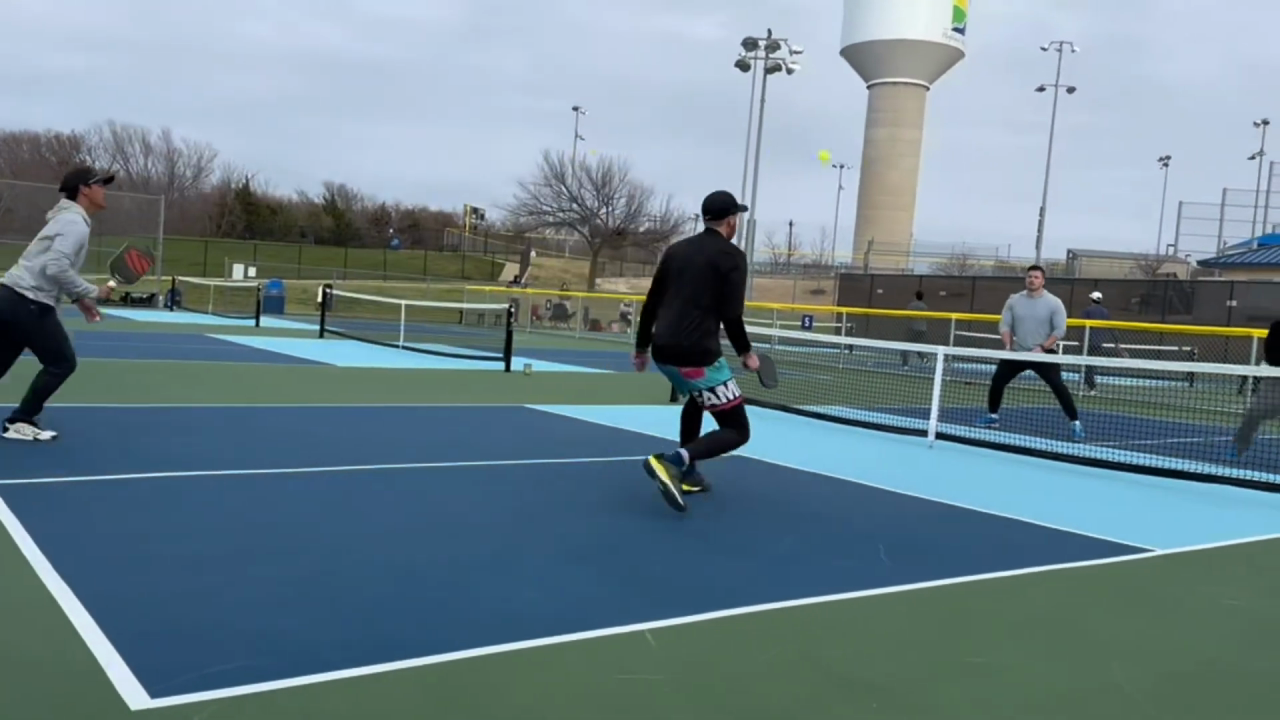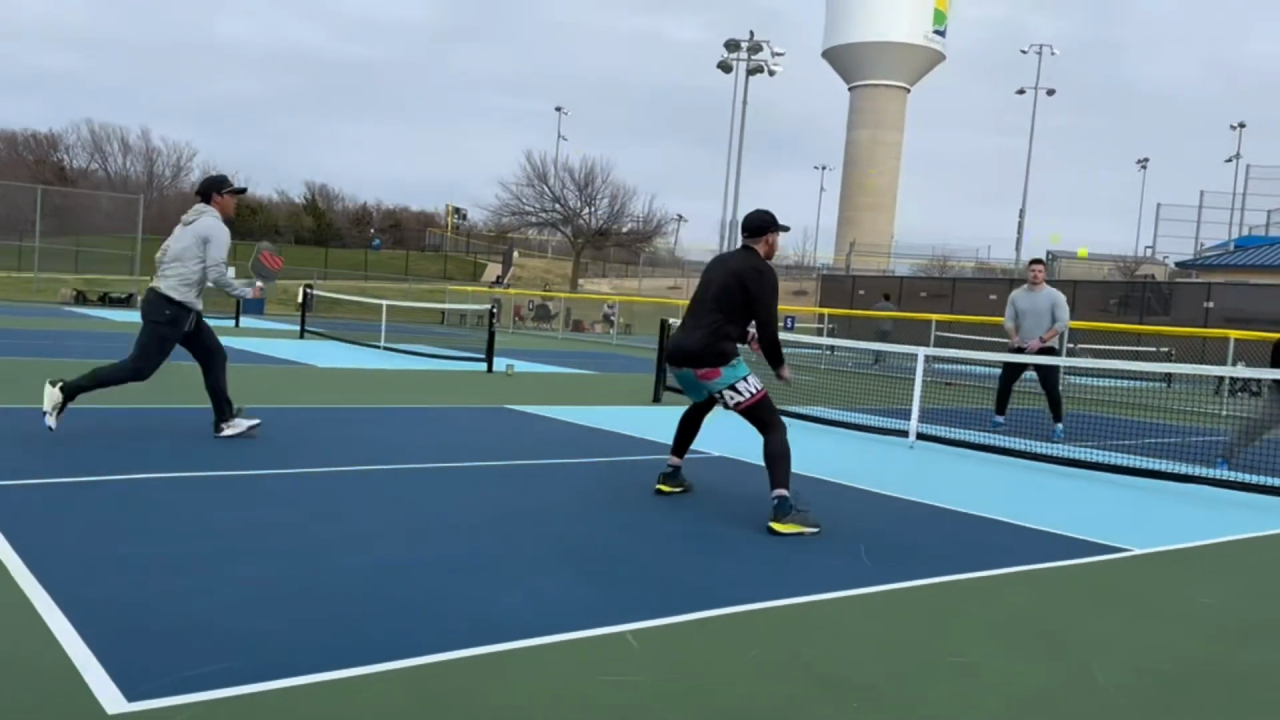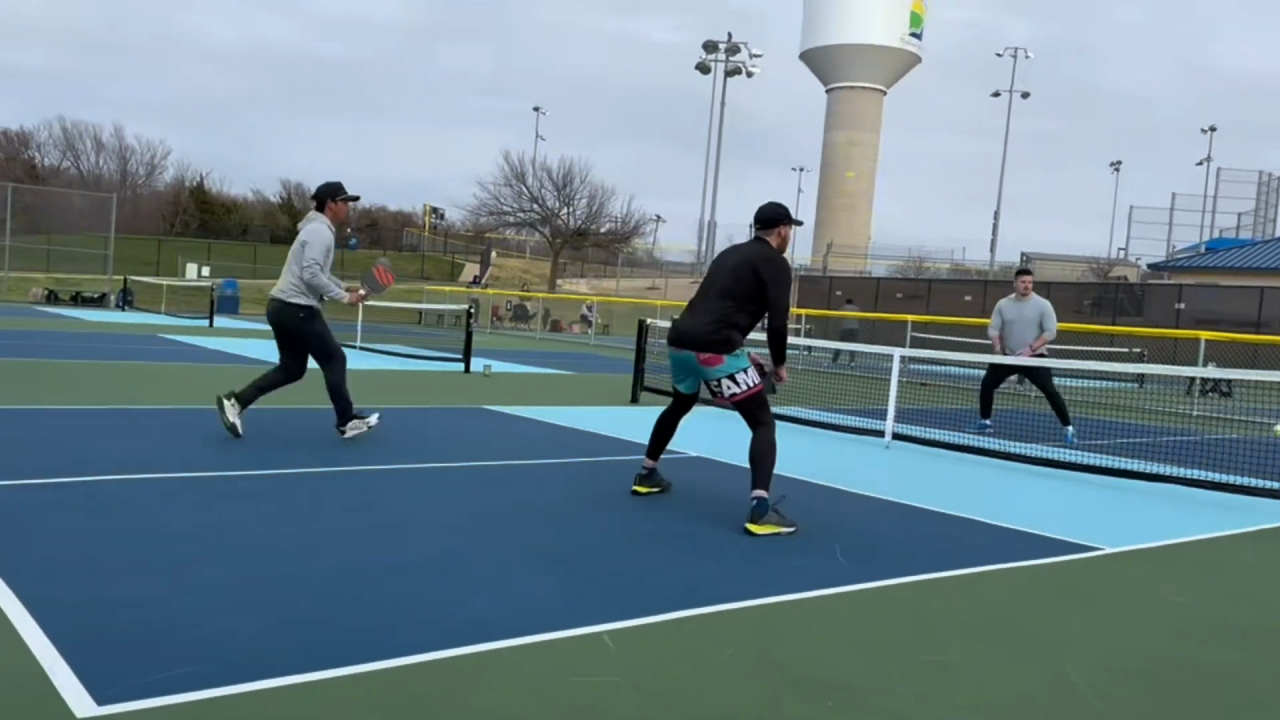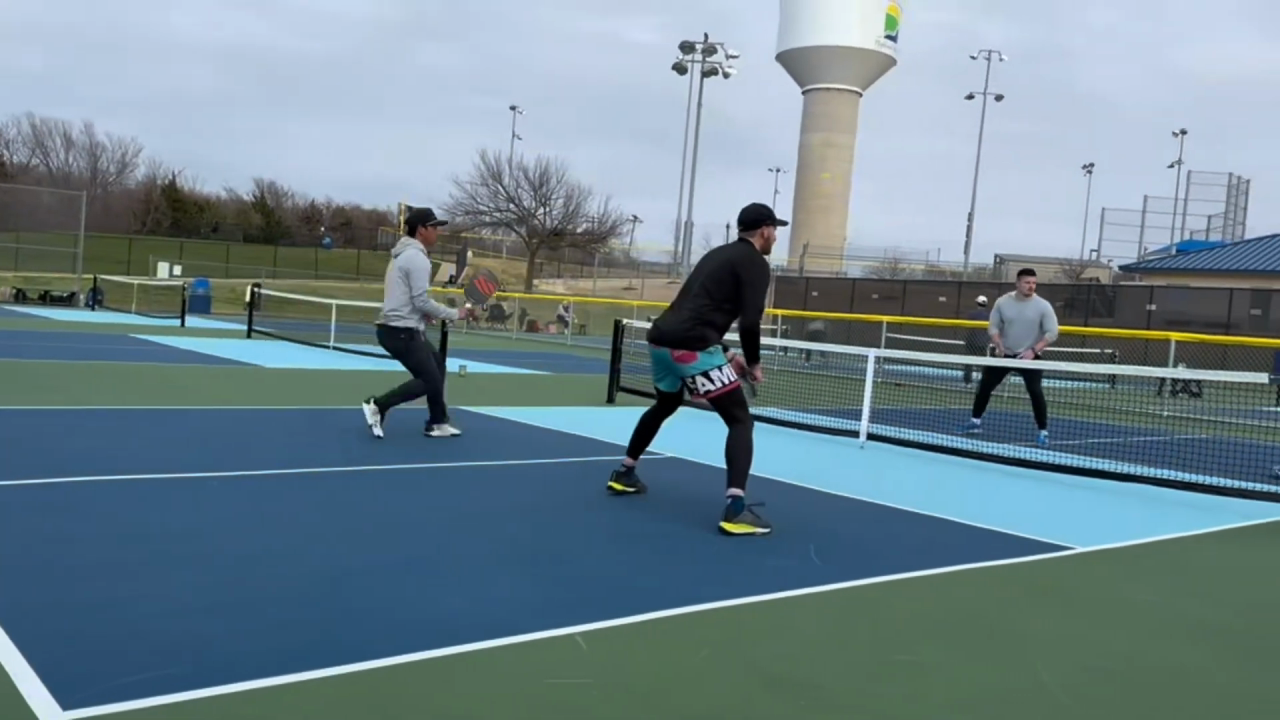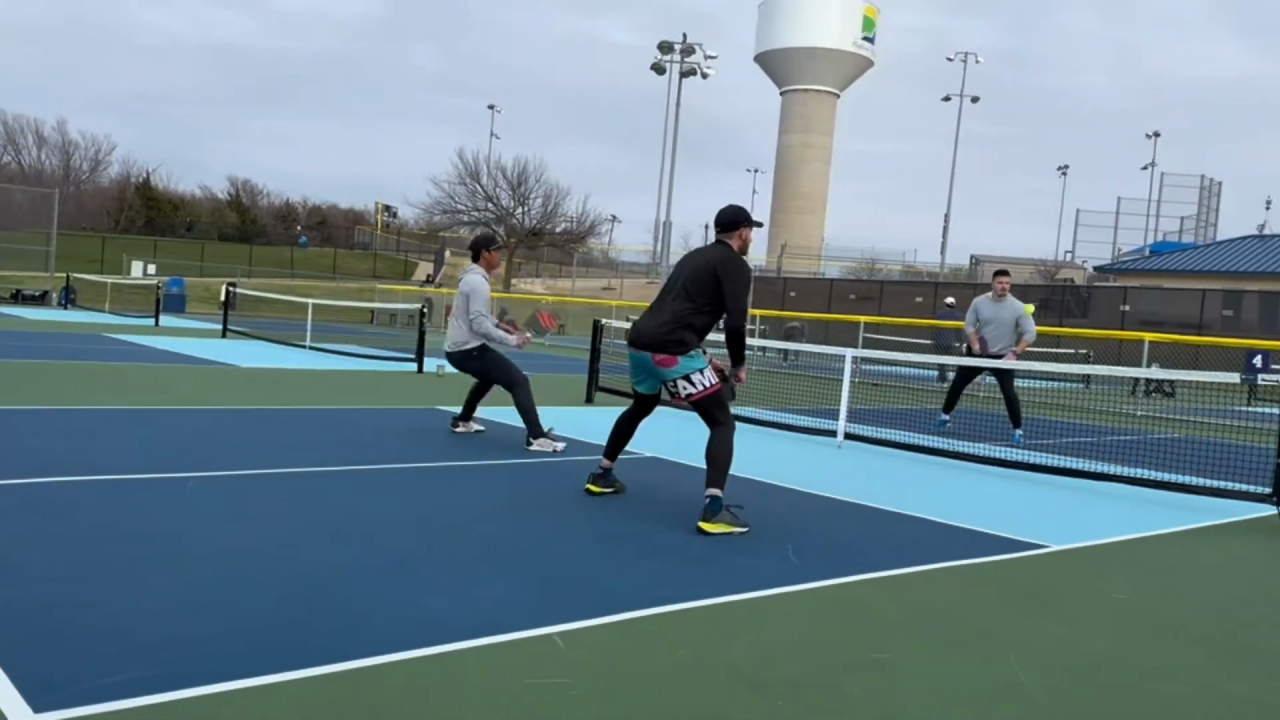
dt=0.3s
person 1, frame 1
left shoulder: (676, 251)
right shoulder: (731, 256)
left elbow: (651, 302)
right elbow: (731, 315)
left wrist: (642, 348)
right wrist: (747, 353)
left hip: (665, 351)
right hip: (698, 354)
left knee: (696, 399)
right knee: (736, 430)
left ankle: (686, 472)
right ankle: (673, 461)
person 1, frame 2
left shoulder: (718, 262)
right shoulder: (761, 271)
right elbow: (767, 328)
left wrist: (745, 336)
right wrist: (780, 366)
left hip: (678, 355)
right hip: (712, 360)
left knee: (701, 404)
right knee: (773, 427)
left ankle: (671, 474)
right ankle: (783, 509)
person 1, frame 3
left shoulder: (729, 253)
right shoulder: (775, 263)
right elbow: (777, 322)
left wrist: (740, 355)
right wrist: (779, 364)
left hip: (680, 340)
right hip: (713, 349)
left knee: (680, 404)
right knee: (763, 424)
left ankle: (646, 475)
right ankle: (760, 510)
person 1, frame 4
left shoulder: (718, 254)
right shoulder: (755, 263)
right elbow: (749, 322)
left wrist: (726, 355)
right wrist: (753, 363)
left hip: (661, 337)
right hip: (690, 346)
left knee: (665, 405)
right knee: (741, 421)
left ankle: (623, 474)
right ankle: (735, 509)
person 1, frame 5
left shoulder: (693, 257)
right shoulder: (736, 265)
right elbow: (735, 324)
left wrist: (702, 358)
right wrist: (738, 365)
left hip: (639, 340)
right hip: (671, 350)
left knee: (641, 406)
right knee: (722, 423)
left ankle: (601, 475)
right ankle: (713, 509)
person 2, frame 1
left shoulder: (69, 220)
right shoulder: (75, 223)
right elbow: (56, 268)
left wrist: (78, 298)
right wrist: (92, 291)
right hip: (27, 303)
right knee: (62, 364)
person 2, frame 2
left shoulder: (189, 224)
right shoulder: (217, 227)
left elbow: (161, 259)
right elbow: (216, 275)
right wrist: (247, 292)
left hip: (175, 305)
right hip: (171, 307)
left knee: (215, 356)
right knee: (138, 368)
left ankle: (225, 419)
right ankle: (63, 390)
person 2, frame 3
left shoulder: (315, 229)
right shoulder: (320, 232)
right elbow: (311, 274)
left wrist: (344, 288)
right wrist: (343, 297)
left hip: (281, 306)
right hip: (296, 308)
left knee: (292, 369)
right knee: (334, 359)
left ankle: (235, 401)
right ankle: (347, 421)
person 2, frame 4
left shoulder: (403, 254)
right shoulder: (417, 258)
right elbow: (422, 300)
left wrist: (433, 313)
right wrist: (454, 314)
left hip: (393, 327)
right hip: (400, 330)
left knee: (437, 365)
right knee: (430, 380)
left ankle: (438, 422)
right ankle: (378, 405)
person 2, frame 5
left shoulder: (471, 278)
right shoulder: (477, 282)
right elbow: (479, 323)
left wrist: (500, 332)
right wrist: (510, 339)
left hip: (459, 351)
right hip: (468, 351)
left knee: (490, 375)
right knee: (519, 382)
left ankle: (462, 420)
right ankle: (537, 437)
person 3, frame 1
left shoulder: (1054, 303)
right shoulder: (1013, 301)
left elbow: (1060, 330)
right elbow: (1004, 324)
left wrist: (1042, 348)
right wrist: (1007, 344)
left hip: (1045, 354)
right hip: (1017, 352)
left knee: (1058, 386)
right knee: (997, 381)
left ankle: (1075, 423)
right ankle: (992, 416)
person 3, frame 2
left shoulder: (1055, 296)
right shoulder: (1016, 295)
left elbow: (1061, 323)
right elbow: (1009, 319)
left wrist: (1041, 340)
right wrist: (1013, 337)
left hip: (1046, 349)
right hip: (1020, 348)
left knee: (1050, 386)
right knee: (1005, 381)
left ankle: (1058, 425)
right ankle: (999, 418)
person 3, frame 3
left shoulder: (1043, 305)
right shoulder: (1003, 304)
left elbow: (1051, 332)
right elbow: (993, 328)
left wrist: (1031, 349)
right wrist: (996, 345)
left hip: (1035, 357)
right hip: (1007, 355)
left knee: (1050, 391)
right knee: (986, 385)
left ankle: (1068, 428)
right ankle: (985, 421)
person 3, frame 4
left shoulder: (1043, 306)
right shoulder: (1003, 302)
left elbow: (1052, 332)
right elbow: (993, 326)
left wrist: (1033, 350)
right wrist: (998, 345)
left hip: (1030, 356)
right hip: (1004, 354)
left knee: (1036, 392)
right knee: (984, 385)
left ankle: (1043, 431)
right ankle: (975, 421)
person 3, frame 5
left shoulder: (1018, 308)
right shoulder: (979, 302)
left elbow: (1030, 333)
right elbow: (969, 325)
left wrist: (1015, 353)
right wrist: (974, 344)
left hip: (1004, 356)
right hip: (978, 353)
left knee: (1008, 391)
right knee: (957, 383)
left ankle: (1017, 430)
right ankle: (945, 416)
